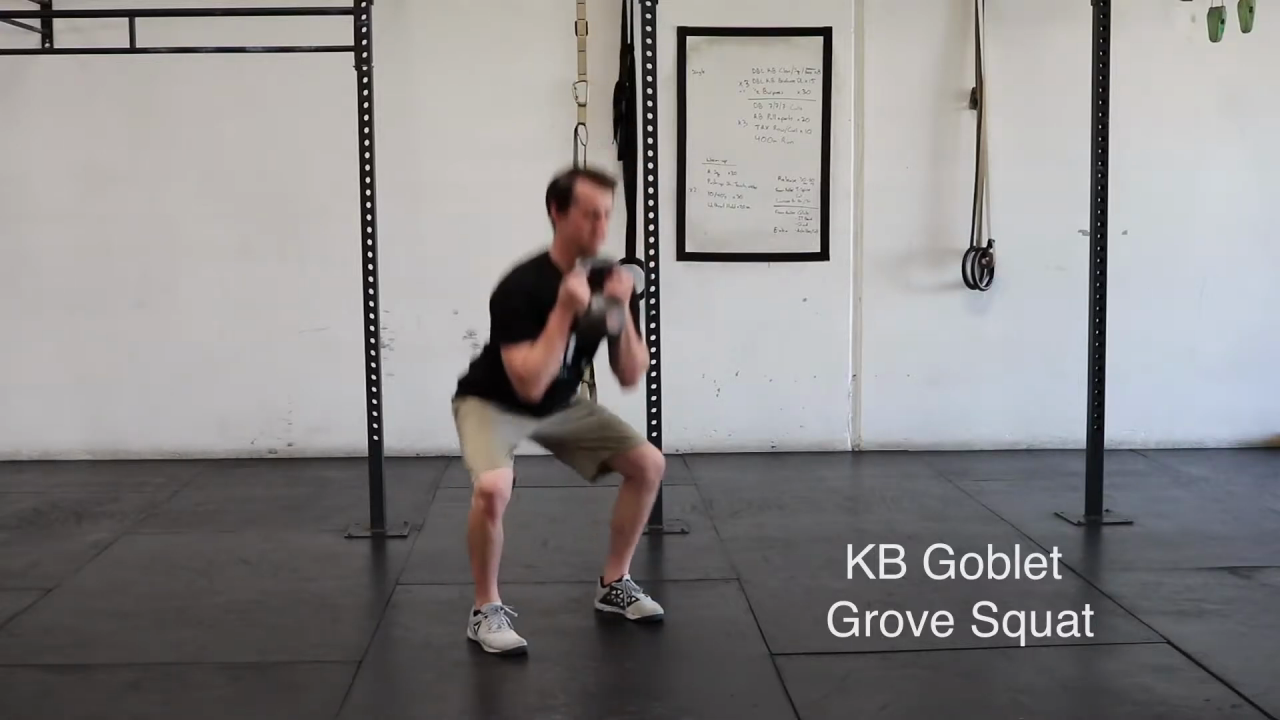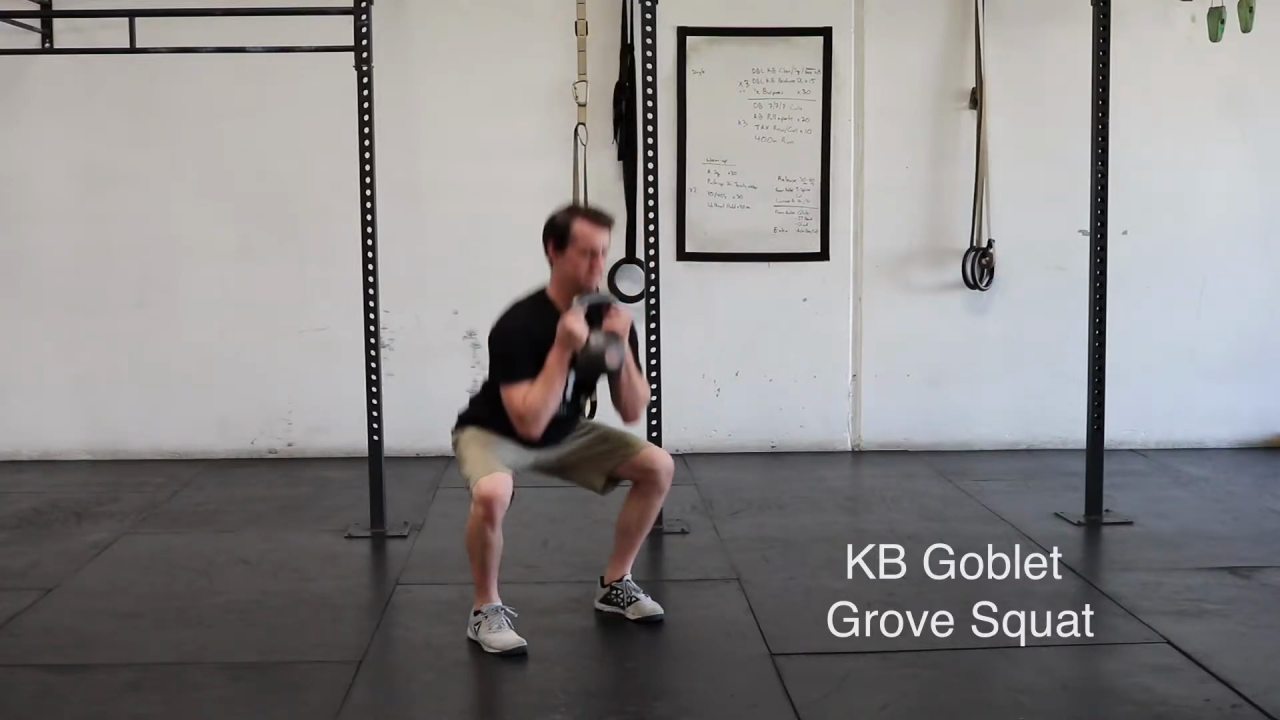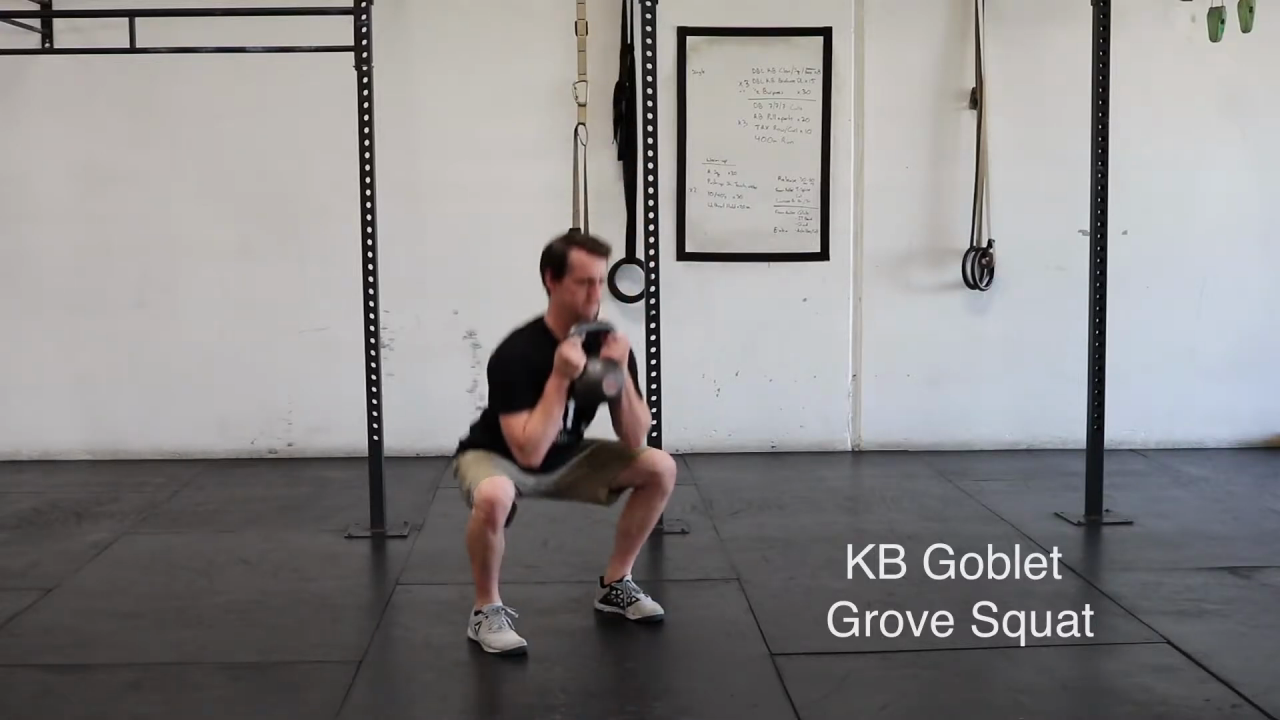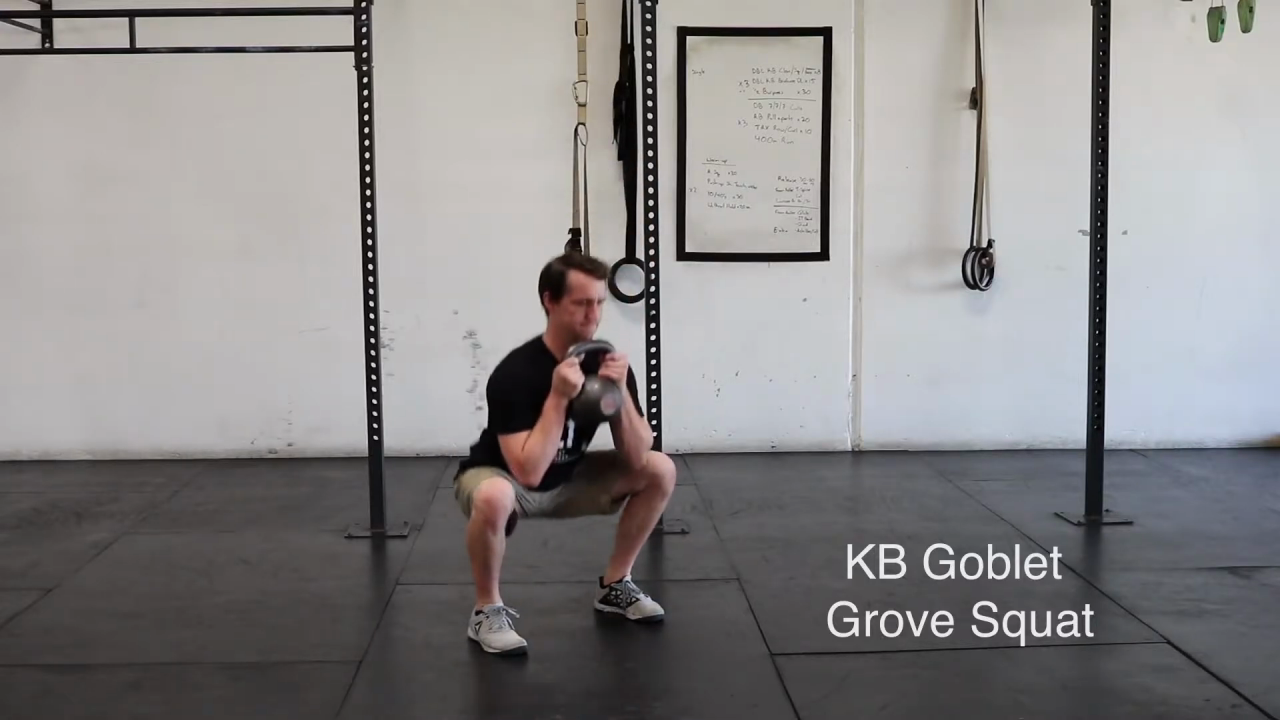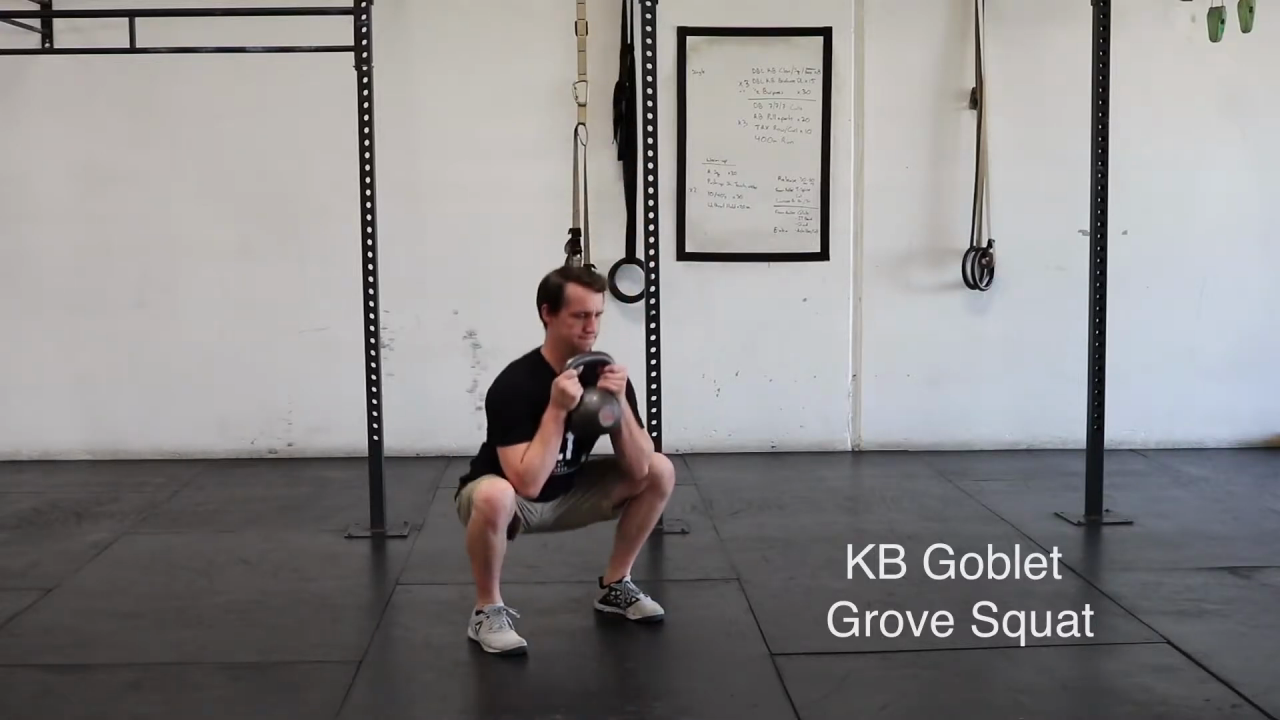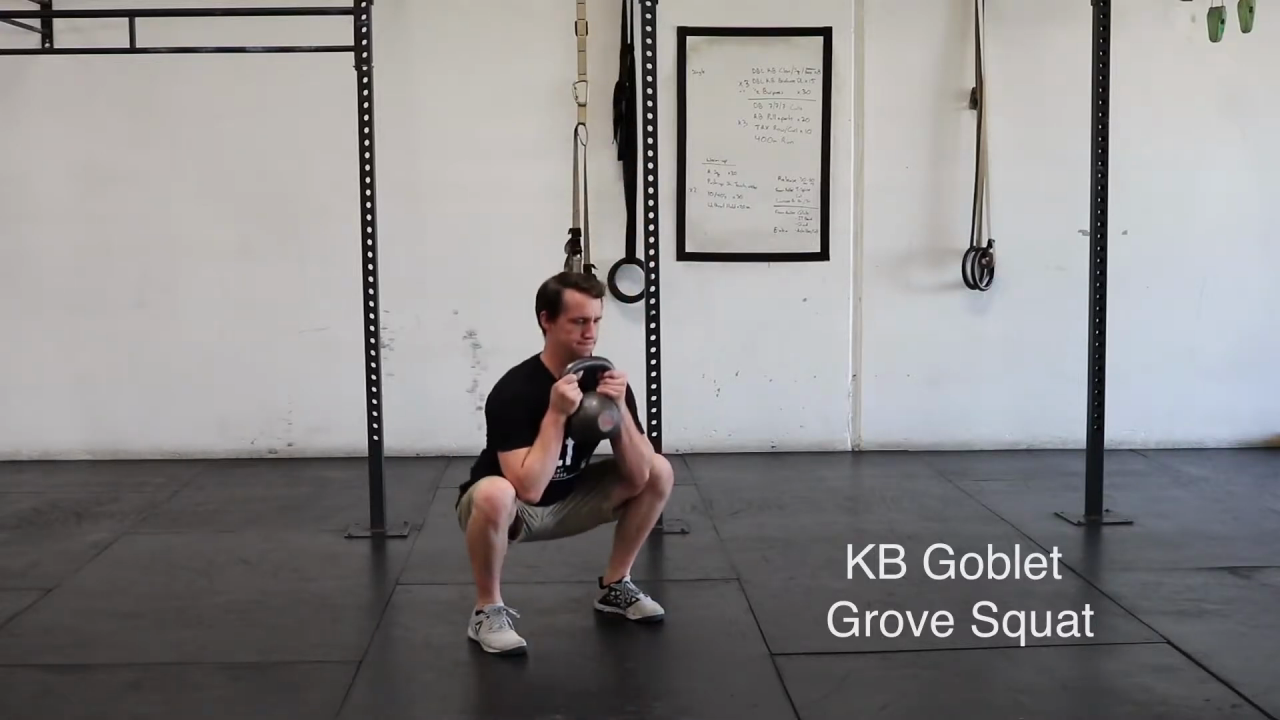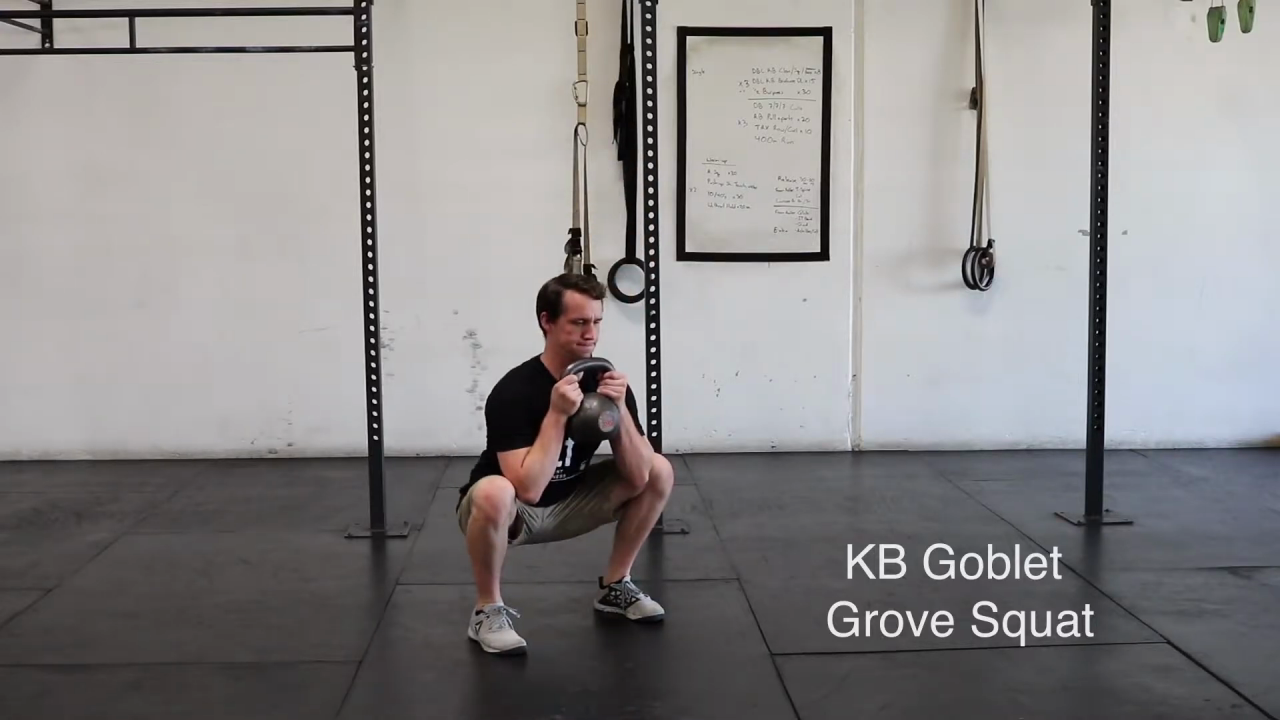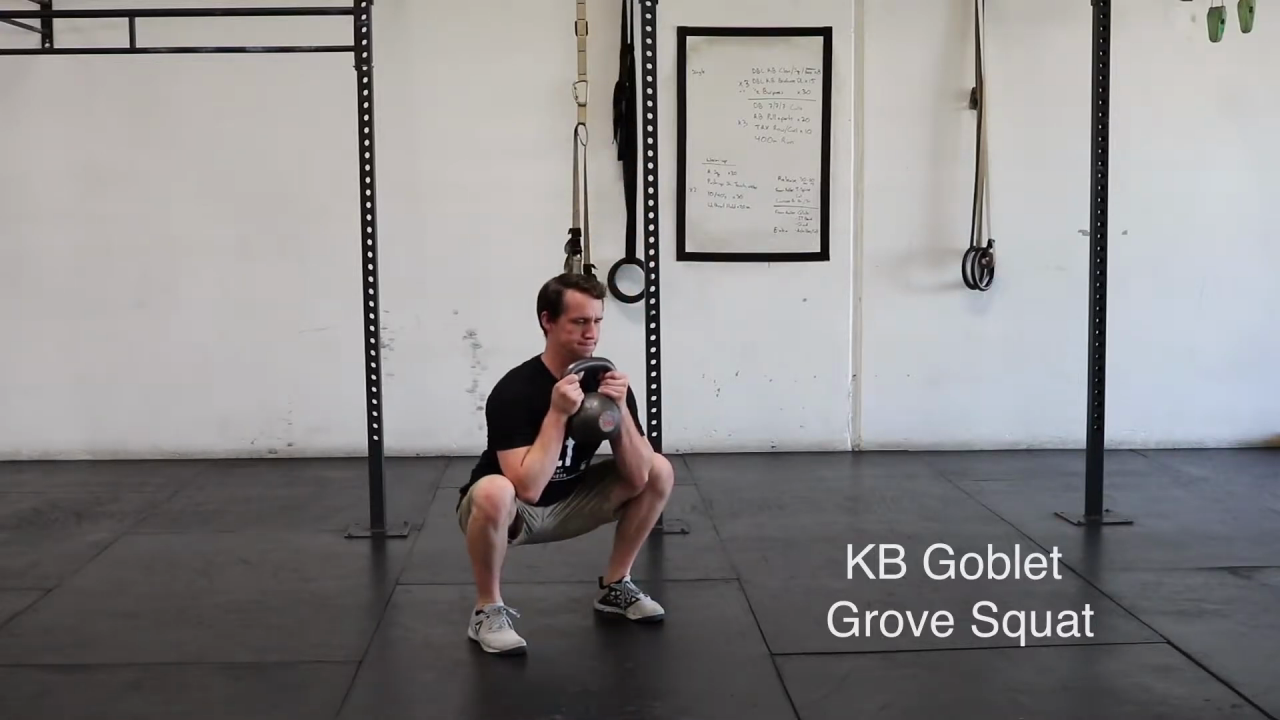
dt=0.1s
person 1, frame 1
left shoulder: (612, 279)
right shoulder: (522, 287)
left elbow: (630, 377)
right elbow: (529, 387)
left wrist: (621, 311)
right wrist: (565, 312)
left hip: (561, 403)
right hip: (493, 404)
left knee: (648, 464)
right knee: (493, 488)
left ankle: (614, 584)
right ankle: (486, 609)
person 1, frame 2
left shoulder: (609, 317)
right shoulder: (519, 325)
left elbow: (633, 411)
right elbow: (528, 423)
left wrist: (621, 346)
right wrist: (562, 350)
left hip: (565, 434)
right hip: (495, 434)
left knee: (657, 466)
right knee: (492, 493)
left ankle: (614, 584)
right ankle: (486, 609)
person 1, frame 3
left shoulder: (608, 343)
right shoulder: (517, 353)
left elbow: (633, 436)
right elbow: (528, 453)
left wrist: (619, 373)
right wrist: (561, 378)
left hip: (566, 456)
right hip: (497, 457)
left knee: (660, 470)
right knee: (495, 497)
left ankle: (614, 584)
right ankle: (487, 610)
person 1, frame 4
left shoulder: (608, 363)
right shoulder: (516, 373)
left elbow: (637, 459)
right elbow: (528, 473)
left wrist: (619, 391)
right wrist: (558, 397)
left hip: (567, 478)
right hip: (503, 481)
left knee: (660, 472)
right knee: (495, 497)
left ankle: (614, 585)
right ankle: (487, 610)
person 1, frame 5
left shoulder: (607, 375)
right shoulder: (514, 385)
left elbow: (636, 466)
right elbow: (527, 485)
left wrist: (619, 402)
right wrist: (557, 409)
left hip: (566, 490)
right hip: (506, 491)
left knee: (660, 473)
right knee: (495, 497)
left ankle: (614, 585)
right ankle: (488, 610)
person 1, frame 6
left shoulder: (606, 380)
right shoulder: (514, 391)
left elbow: (638, 475)
right elbow: (528, 489)
left wrist: (618, 408)
right wrist: (556, 414)
left hip: (567, 499)
right hip: (508, 509)
left knee: (659, 474)
right knee: (495, 494)
left ankle: (615, 585)
right ankle: (488, 610)
person 1, frame 7
left shoulder: (607, 382)
right shoulder: (514, 392)
left elbow: (637, 476)
right elbow: (528, 489)
left wrist: (619, 408)
right wrist: (557, 414)
left hip: (567, 500)
right hip: (510, 509)
left knee: (659, 473)
right knee: (495, 492)
left ankle: (615, 585)
right ankle: (488, 610)
person 1, frame 8
left shoulder: (607, 382)
right shoulder: (515, 391)
left elbow: (637, 477)
right elbow: (528, 488)
left wrist: (619, 408)
right wrist: (558, 414)
left hip: (568, 502)
right hip: (509, 510)
left knee: (659, 473)
right knee: (494, 492)
left ankle: (615, 585)
right ankle: (488, 609)
